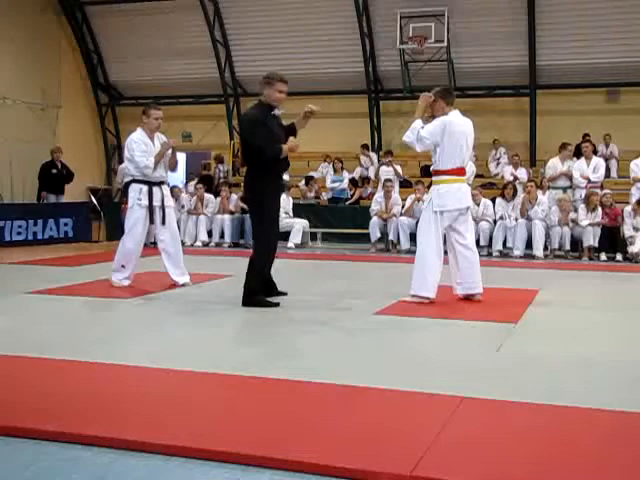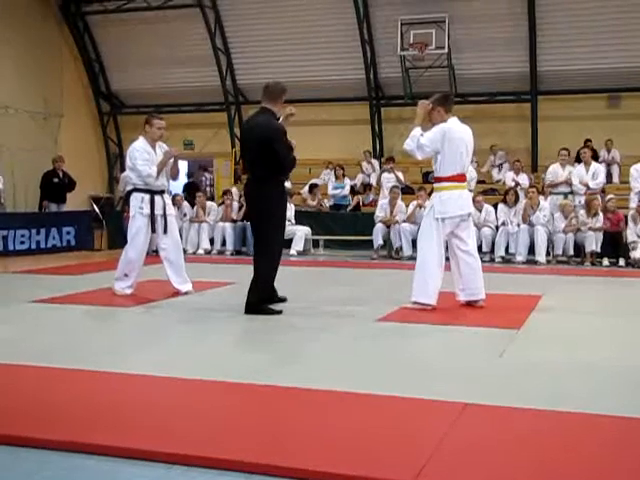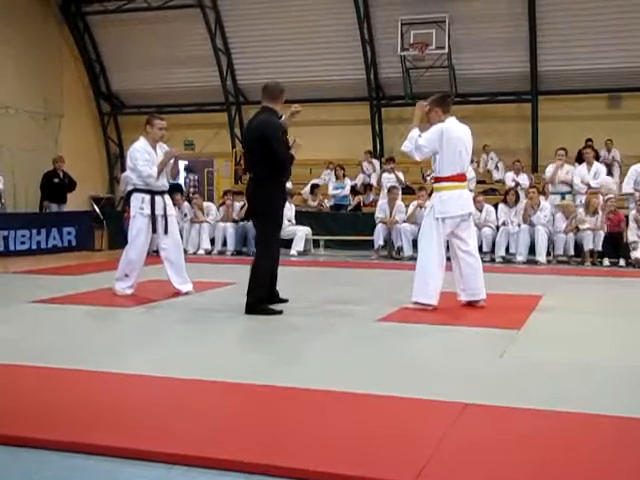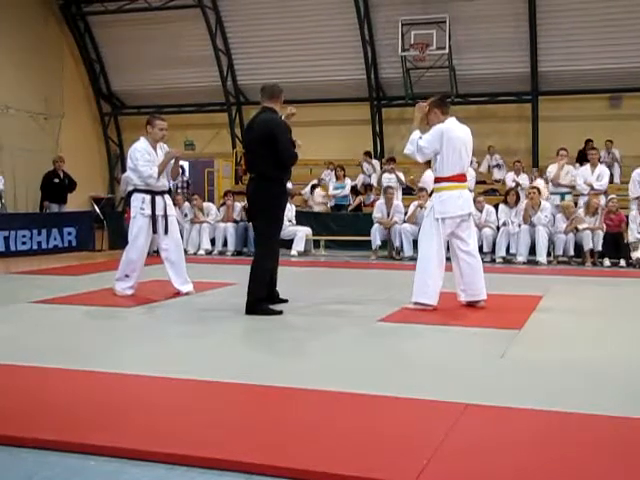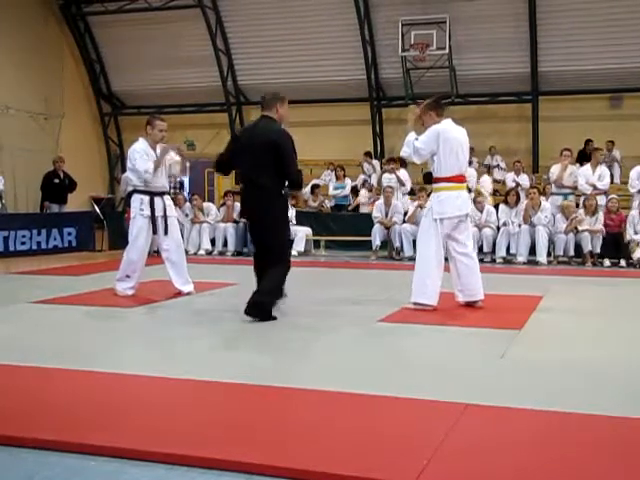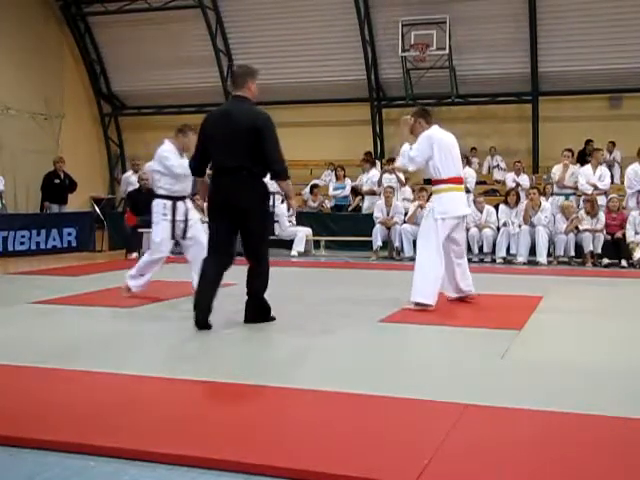
dt=0.5s
person 1, frame 1
left shoulder: (270, 115)
right shoulder: (254, 117)
left elbow: (284, 133)
right elbow: (268, 153)
left wrist: (305, 117)
right wrist: (290, 147)
left hip: (266, 182)
right hip: (262, 184)
left knee: (267, 236)
right knee: (266, 238)
left ankle: (266, 285)
right ankle: (252, 293)
person 1, frame 2
left shoulder: (250, 123)
right shoulder: (273, 127)
right elbow: (287, 164)
left wrist: (282, 119)
right wrist: (291, 150)
left hip: (255, 188)
right hip: (269, 192)
left knee: (263, 245)
right knee: (271, 247)
left ankle: (266, 292)
right ankle: (255, 301)
person 1, frame 3
left shoulder: (255, 121)
right shoulder: (273, 124)
right elbow: (283, 160)
right wrist: (292, 152)
left hip: (259, 187)
right hip: (269, 190)
left knee: (269, 242)
right knee: (267, 245)
left ankle: (268, 292)
right ankle: (255, 302)
person 1, frame 4
left shoulder: (253, 123)
right shoulder: (277, 124)
right elbow: (288, 158)
right wrist: (294, 151)
left hip: (257, 187)
right hip: (271, 189)
left knee: (268, 242)
right knee: (267, 245)
left ankle: (268, 293)
right ankle: (255, 302)
person 1, frame 5
left shoulder: (242, 134)
right shoulder: (281, 135)
left elbow: (222, 165)
right elbow: (293, 175)
right wrist: (294, 189)
left hip: (248, 199)
right hip: (271, 201)
left knee: (262, 250)
right knee: (280, 258)
left ankle: (265, 295)
right ankle: (259, 305)
person 1, frame 6
left shoulder: (212, 118)
right shoulder: (259, 118)
left elbow: (198, 162)
right elbow: (275, 163)
left wrist: (204, 186)
right wrist: (290, 196)
left hip: (220, 190)
right hip: (250, 189)
left knee: (217, 252)
right knee: (257, 253)
left ankle: (202, 311)
right ankle: (256, 310)
person 2, frame 1
left shoulder: (444, 123)
right shoulder: (466, 123)
left elbow: (414, 140)
left wrist: (420, 110)
right wrist: (425, 113)
left hip: (444, 191)
right hip: (460, 189)
left knee: (429, 241)
right knee: (463, 241)
left ankle: (423, 291)
right ankle: (472, 289)
person 2, frame 2
left shoulder: (443, 130)
right shoulder: (465, 130)
left elbow: (414, 148)
left wrist: (419, 118)
right wrist: (424, 121)
left hip: (444, 198)
right hip: (461, 195)
left knee: (430, 247)
right knee: (465, 247)
left ankle: (424, 298)
right ankle: (474, 295)
person 2, frame 3
left shoulder: (441, 130)
right shoulder: (464, 130)
left elbow: (414, 149)
left wrist: (417, 120)
right wrist: (424, 123)
left hip: (445, 198)
right hip: (462, 196)
left knee: (431, 247)
right knee: (466, 247)
left ankle: (425, 298)
right ankle: (475, 295)
person 2, frame 4
left shoulder: (441, 130)
right shoulder: (464, 130)
left elbow: (416, 151)
left wrist: (417, 122)
right wrist: (422, 123)
left hip: (445, 197)
right hip: (462, 195)
left knee: (430, 247)
right knee: (466, 247)
left ankle: (425, 298)
right ankle: (475, 295)
person 2, frame 5
left shoulder: (437, 131)
right shoulder: (460, 131)
left elbow: (413, 153)
left wrist: (412, 126)
right wrist: (419, 128)
left hip: (443, 198)
right hip: (460, 196)
left knee: (429, 248)
right knee: (463, 248)
left ankle: (424, 299)
right ankle: (473, 295)
person 2, frame 6
left shoulder: (429, 136)
right shoulder: (448, 136)
left elbow: (410, 162)
left wrist: (405, 135)
left hip: (444, 199)
right hip: (457, 198)
left knee: (429, 247)
right knee: (454, 247)
left ankle: (424, 299)
right ankle: (463, 290)
person 3, frame 1
left shoulder: (161, 138)
right shoulder: (135, 139)
left elbow: (172, 167)
right elbow: (146, 168)
left wrist: (173, 151)
right wrist: (163, 151)
left hip: (161, 191)
right hip: (141, 192)
left knee: (171, 235)
right knee: (133, 237)
left ankle: (180, 276)
right ankle: (119, 277)
person 3, frame 2
left shoulder: (162, 147)
right shoulder: (136, 148)
left elbow: (173, 176)
right elbow: (149, 177)
left wrist: (175, 160)
right wrist: (165, 159)
left hip: (162, 200)
right hip: (143, 201)
left knee: (173, 243)
right knee: (136, 245)
left ankle: (182, 284)
right ankle: (122, 285)
person 3, frame 3
left shoulder: (163, 148)
right shoulder: (137, 149)
left elbow: (173, 177)
right elbow: (150, 177)
left wrist: (175, 160)
right wrist: (166, 159)
left hip: (163, 200)
right hip: (143, 201)
left knee: (173, 243)
right knee: (137, 246)
left ankle: (183, 284)
right ankle: (122, 285)
person 3, frame 4
left shoulder: (163, 148)
right shoulder: (138, 149)
left elbow: (173, 177)
right elbow: (150, 177)
left wrist: (176, 161)
right wrist: (166, 159)
left hip: (163, 200)
right hip: (144, 201)
left knee: (174, 244)
right knee: (137, 246)
left ankle: (183, 284)
right ankle: (123, 285)
person 3, frame 5
left shoulder: (165, 149)
right shoulder: (137, 149)
right elbow: (147, 174)
left wrist: (181, 158)
right wrist: (162, 155)
left hip: (163, 202)
right hip: (143, 203)
left knee: (174, 243)
right knee: (137, 247)
left ankle: (184, 284)
right ankle: (123, 285)
person 3, frame 6
left shoulder: (184, 153)
right shoulder: (165, 152)
right elbow: (182, 171)
right wrist: (191, 150)
left hip: (184, 205)
right hip: (165, 207)
left knee: (198, 243)
right knee: (160, 249)
right ankle: (133, 281)
